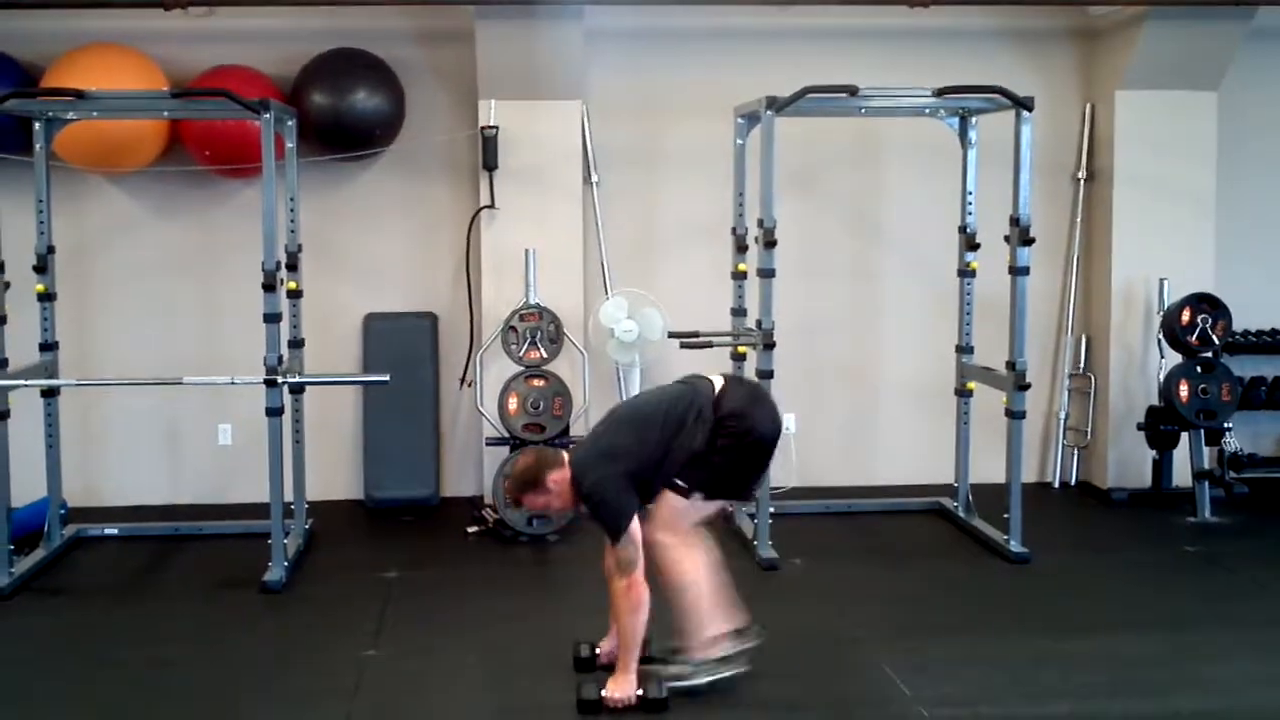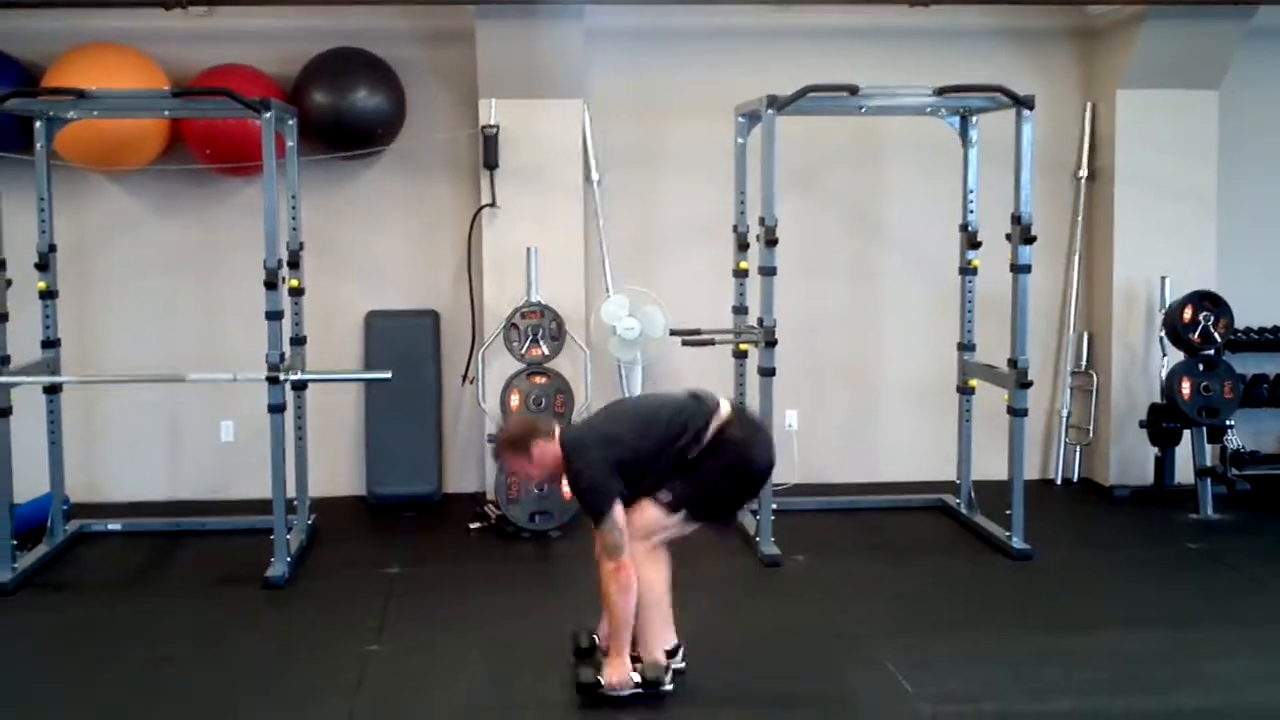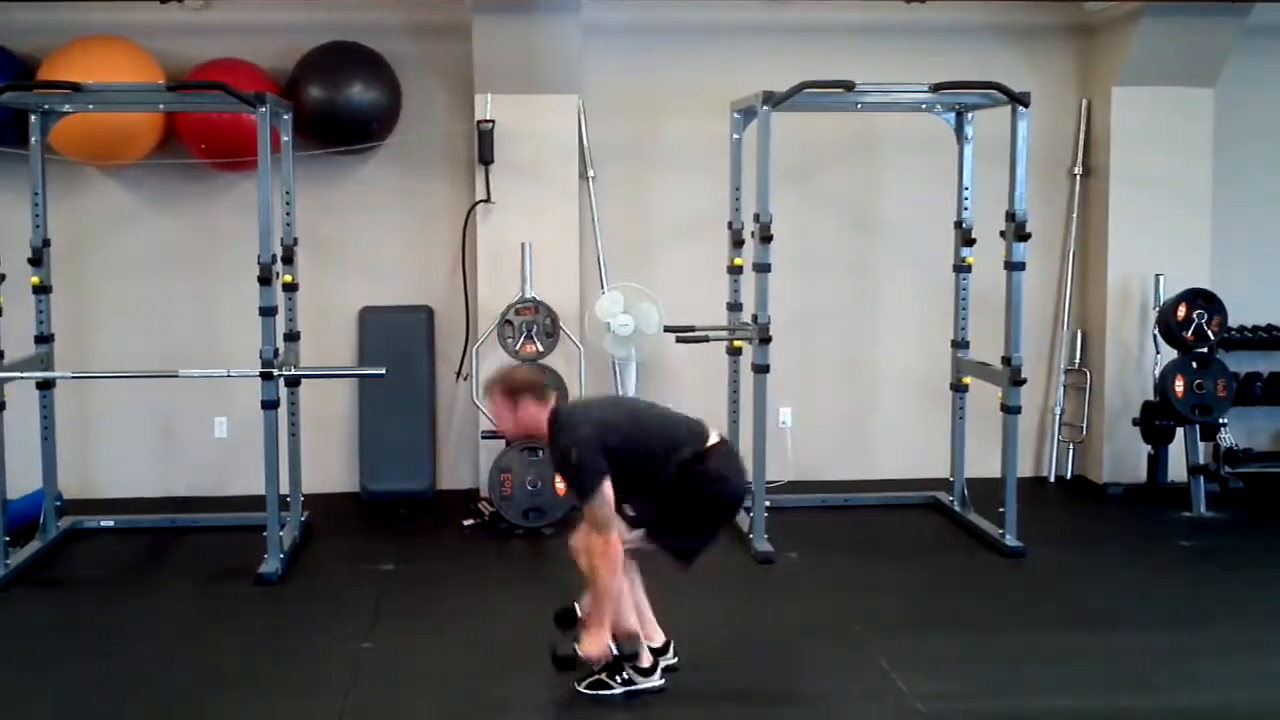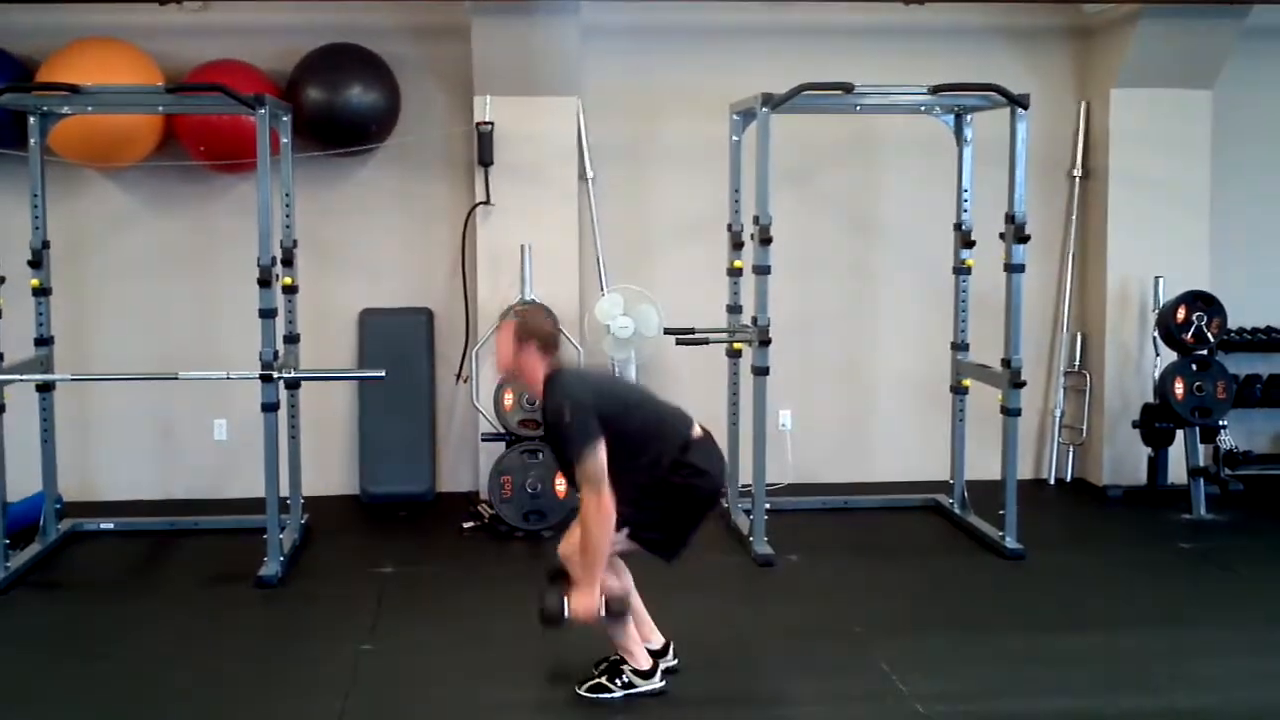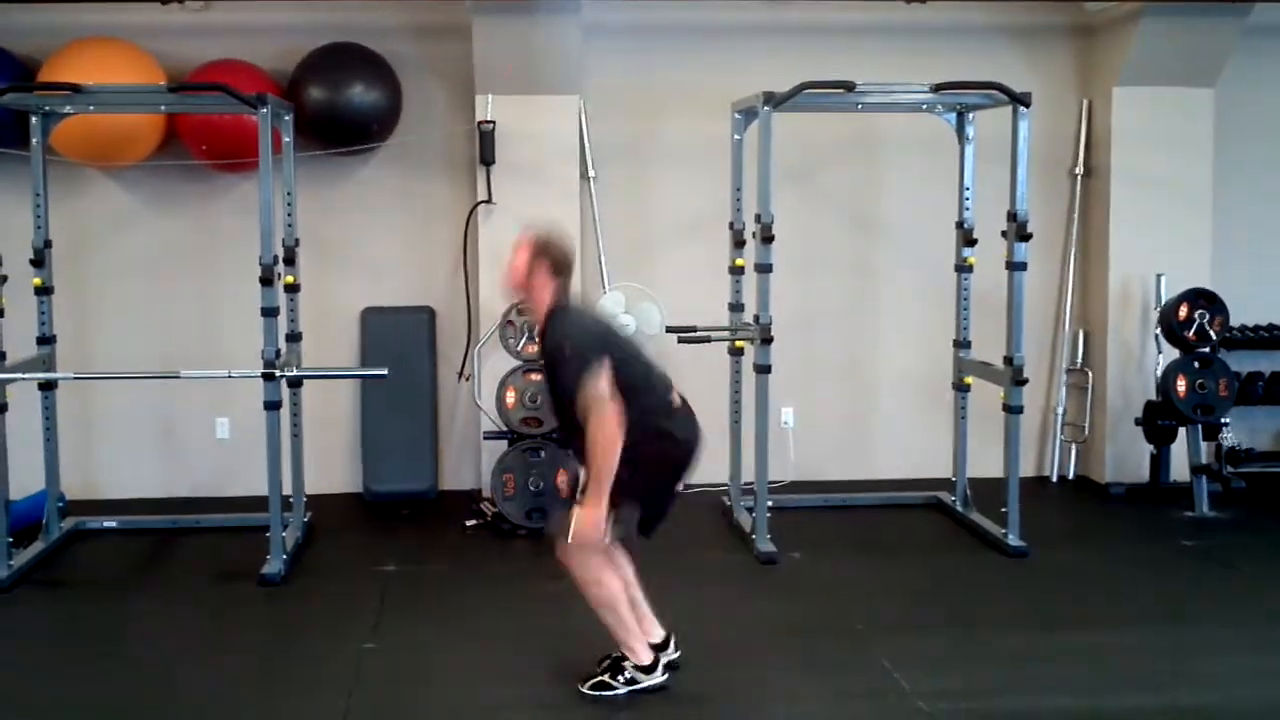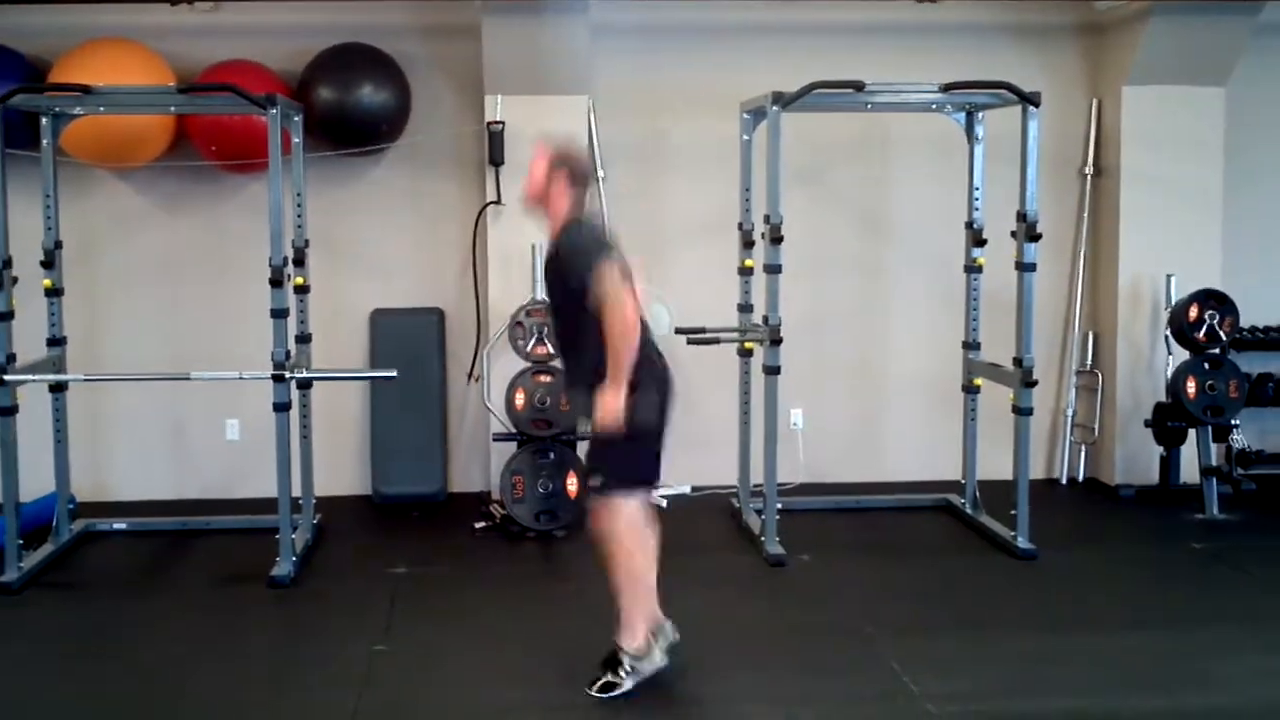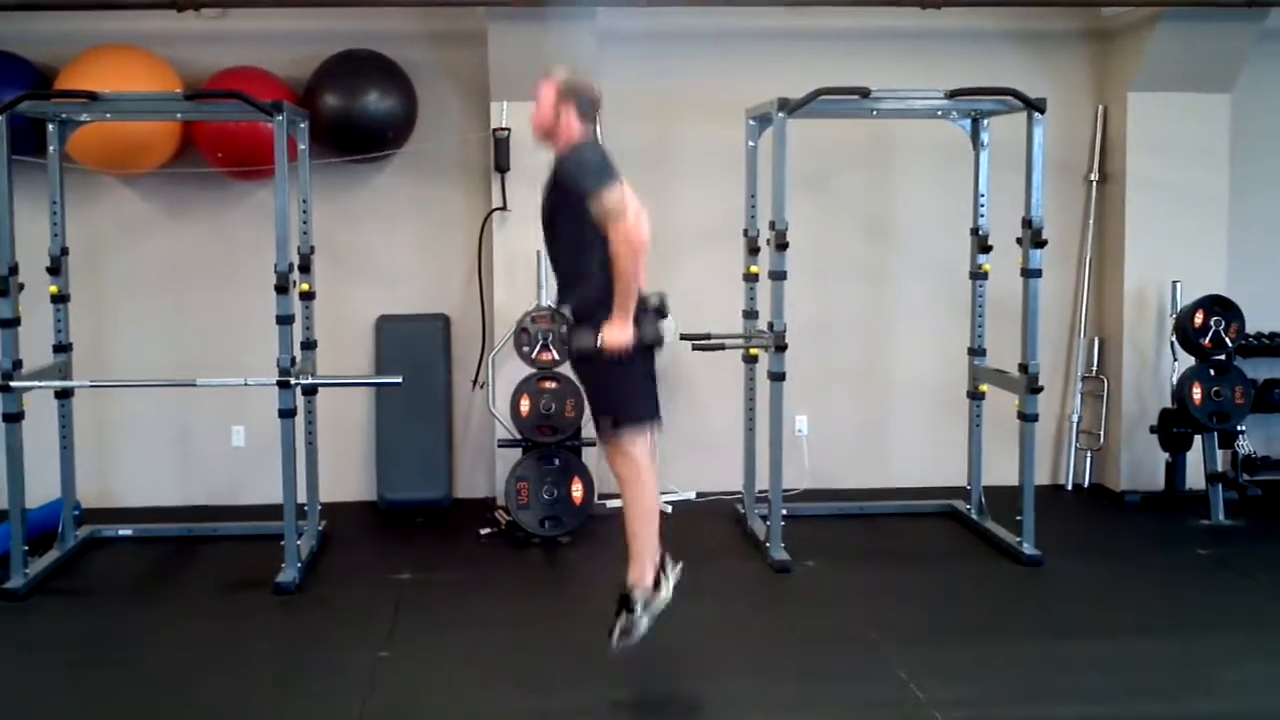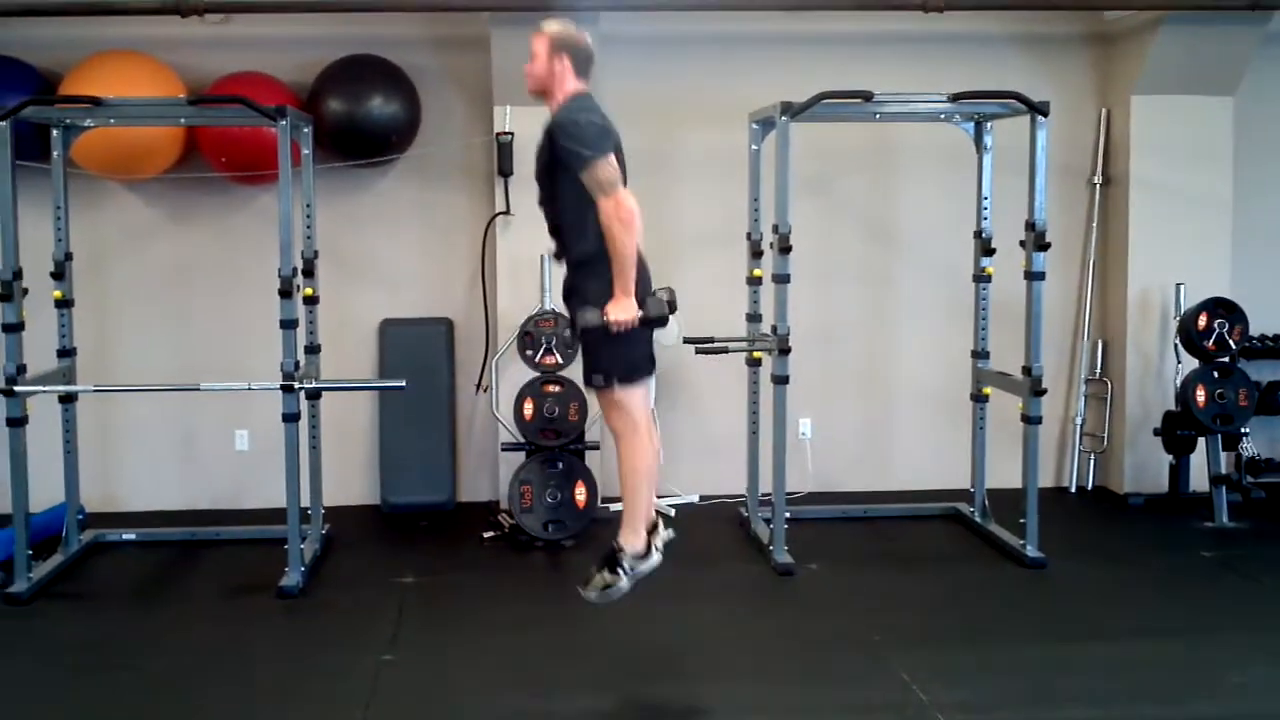
dt=0.1s
person 1, frame 1
left shoulder: (598, 480)
right shoulder: (594, 461)
left elbow: (631, 580)
right elbow: (618, 559)
left wrist: (626, 672)
right wrist: (617, 634)
left hip: (739, 420)
right hip: (728, 406)
left knee: (666, 531)
right knee: (670, 528)
left ankle: (712, 648)
right ankle: (731, 628)
person 1, frame 2
left shoulder: (586, 466)
right shoulder: (580, 444)
left elbow: (616, 562)
right elbow: (609, 543)
left wrist: (618, 656)
right wrist: (611, 620)
left hip: (734, 445)
right hip: (728, 435)
left knee: (634, 536)
right knee: (637, 533)
left ankle: (657, 664)
right ankle: (665, 649)
person 1, frame 3
left shoulder: (574, 443)
right shoulder: (573, 425)
left elbow: (605, 540)
right elbow: (602, 530)
left wrist: (599, 629)
right wrist: (596, 602)
left hip: (711, 480)
right hip: (702, 468)
left knee: (586, 546)
right knee: (589, 544)
left ankle: (641, 663)
right ankle: (656, 647)
person 1, frame 4
left shoulder: (566, 403)
right shoulder: (566, 389)
left elbow: (598, 498)
right elbow: (596, 488)
left wrist: (587, 587)
left hip: (688, 472)
right hip: (684, 462)
left knee: (576, 551)
right knee: (586, 546)
left ankle: (639, 666)
right ankle: (654, 648)
person 1, frame 5
left shoulder: (568, 334)
right shoulder: (563, 326)
left elbow: (604, 419)
left wrist: (595, 506)
right wrist: (593, 491)
left hip: (660, 442)
right hip: (657, 436)
left knee: (576, 545)
right knee: (599, 542)
left ankle: (641, 660)
right ankle: (653, 639)
person 1, frame 6
left shoulder: (577, 240)
right shoulder: (573, 242)
left elbow: (623, 310)
left wrist: (615, 390)
left hip: (631, 391)
right hip: (624, 388)
left knee: (613, 515)
right knee: (626, 509)
left ankle: (640, 644)
right ankle: (650, 625)
person 1, frame 7
left shoulder: (578, 161)
right shoulder: (581, 162)
left elbow: (632, 225)
right elbow: (627, 224)
left wrist: (620, 317)
left hip: (610, 329)
right hip: (605, 322)
left knee: (627, 453)
right knee: (627, 450)
left ankle: (645, 583)
right ankle: (652, 565)
person 1, frame 8
left shoulder: (574, 121)
right shoulder: (578, 120)
left elbow: (618, 206)
left wrist: (623, 293)
left hip: (605, 286)
right hip: (599, 280)
left knee: (624, 407)
right knee: (627, 406)
left ankle: (635, 543)
right ankle: (643, 525)
